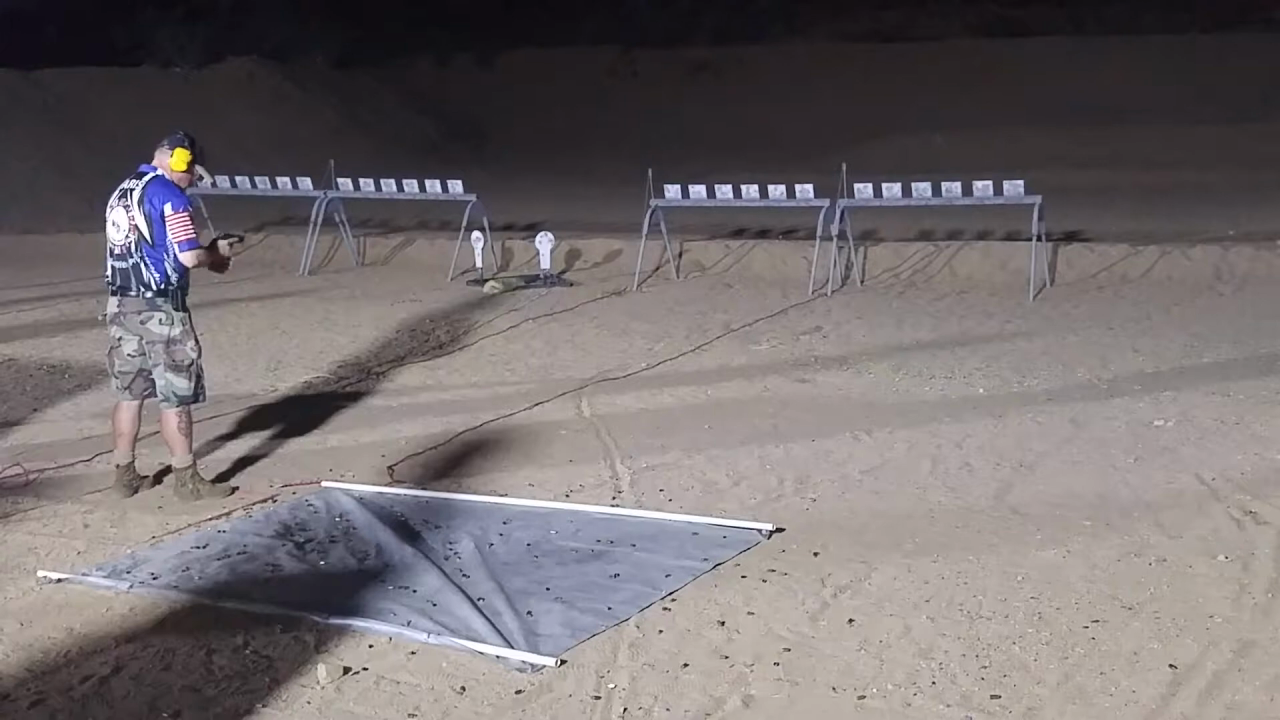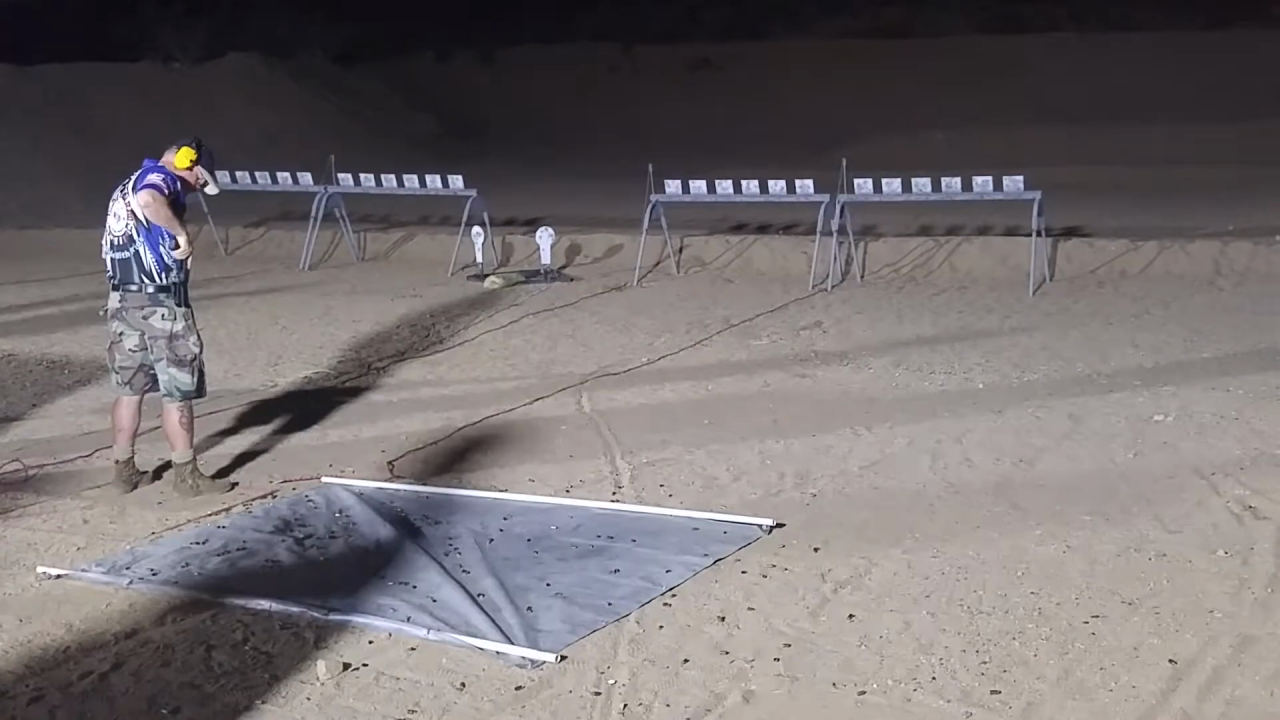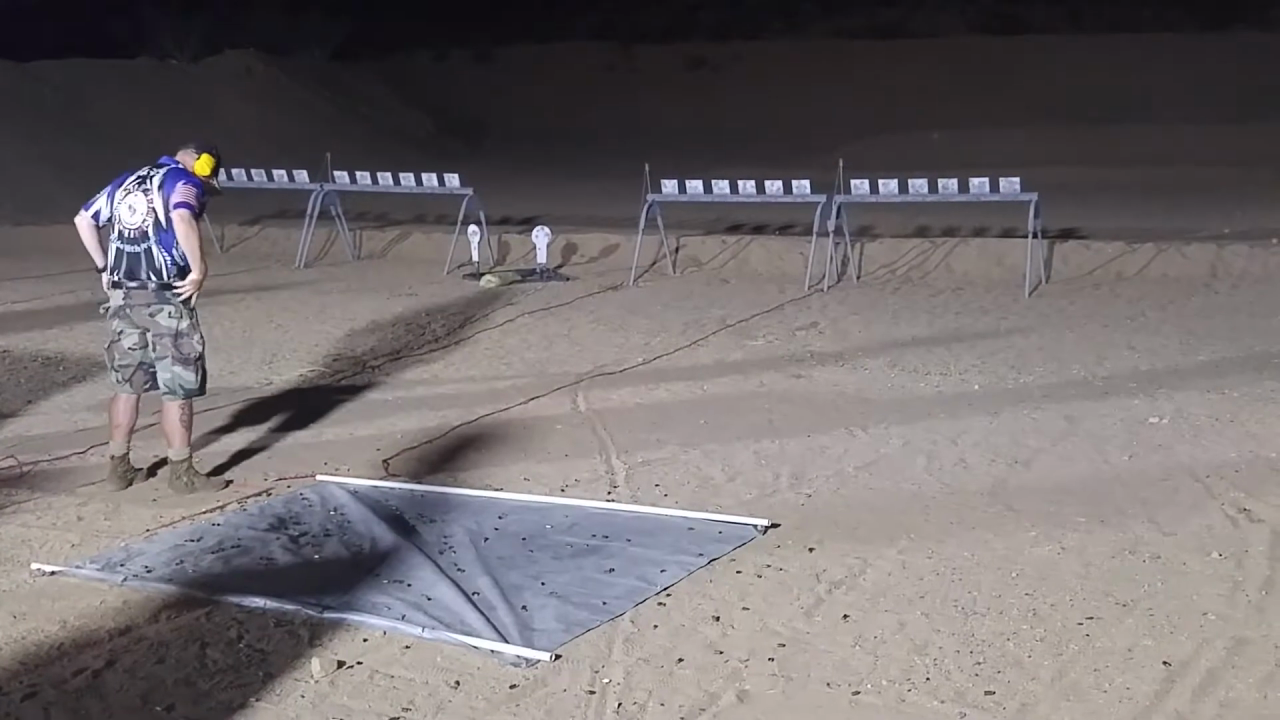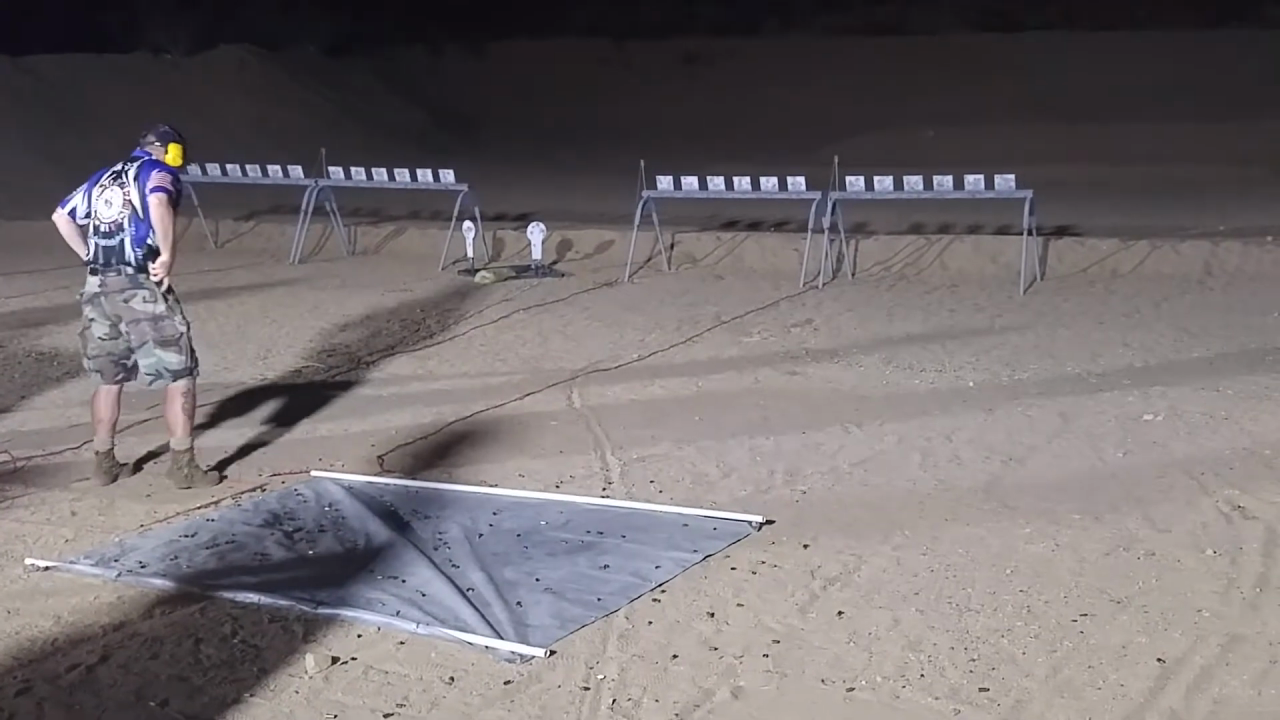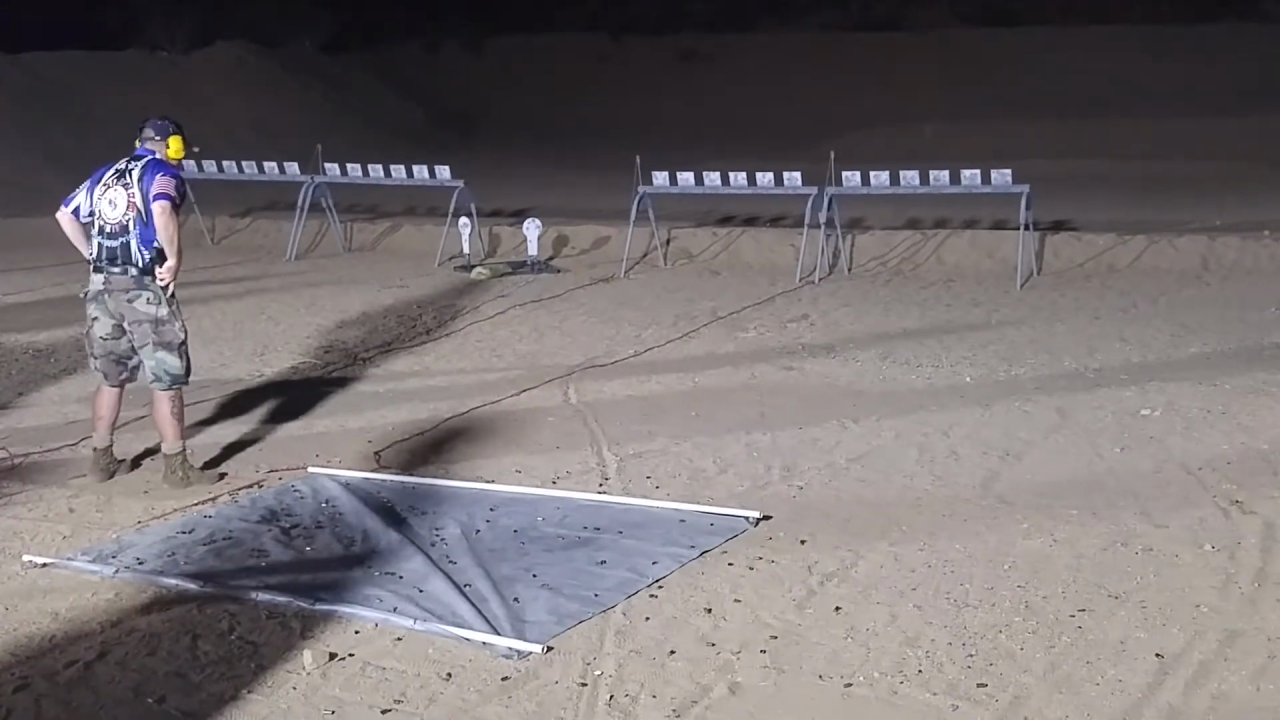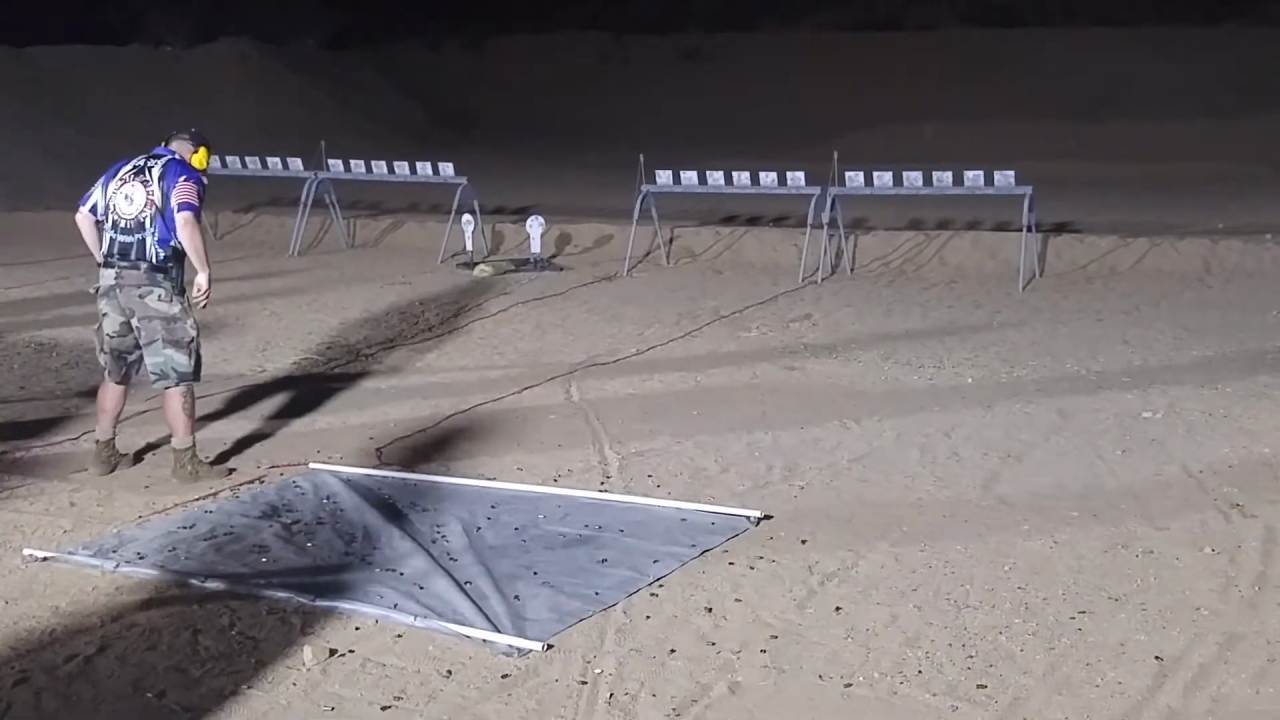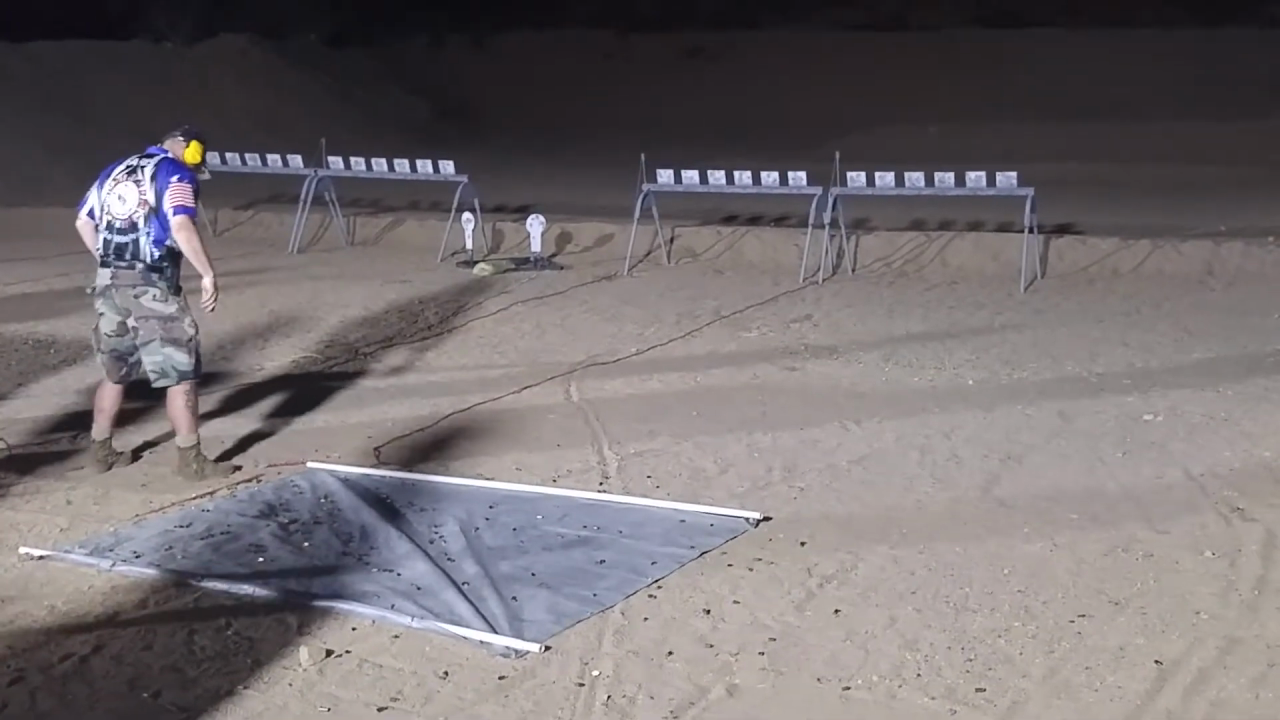
dt=0.7s
person 1, frame 1
left shoulder: (122, 191)
right shoulder: (169, 195)
right elbow: (188, 257)
left wrist: (207, 254)
right wrist: (217, 253)
left hip: (121, 303)
right hip: (160, 307)
left knee: (129, 393)
right knee: (176, 395)
left ankle: (125, 475)
right ankle: (187, 480)
person 1, frame 2
left shoulder: (125, 188)
right shoulder: (160, 177)
left elbow: (109, 248)
right elbow: (148, 201)
right wrist: (182, 234)
left hip: (121, 299)
right hip: (161, 300)
left knee: (129, 388)
right knee: (177, 391)
left ankle: (124, 470)
right ankle: (186, 476)
person 1, frame 3
left shoulder: (128, 181)
right shoulder: (185, 181)
left elbow: (83, 220)
right elbow: (182, 219)
left wrist: (104, 268)
right wrist: (198, 270)
left hip: (122, 295)
right hip: (165, 296)
left knee: (127, 384)
right knee: (178, 387)
left ankle: (119, 467)
right ankle: (182, 473)
person 1, frame 4
left shoulder: (104, 177)
right shoulder: (159, 171)
left elbow: (61, 216)
right elbow: (158, 203)
left wrist: (90, 258)
right wrist: (167, 255)
left hip: (99, 286)
right hip: (141, 285)
left knee: (108, 379)
right knee: (178, 374)
left ankle: (104, 463)
right ankle: (183, 465)
person 1, frame 5
left shoulder: (106, 174)
right shoulder: (164, 172)
left elbow: (65, 214)
right elbow: (162, 211)
left wrist: (92, 257)
right wrist: (173, 260)
left hip: (102, 285)
right hip: (144, 287)
left knee: (112, 377)
right knee: (166, 379)
left ankle: (101, 459)
right ankle: (176, 467)
person 1, frame 6
left shoulder: (121, 170)
right shoulder: (184, 175)
left elbow: (84, 216)
right elbow: (185, 222)
right wrist: (204, 271)
left hip: (112, 281)
right hip: (155, 284)
left knee: (116, 371)
right knee: (179, 375)
left ankle: (103, 452)
right ankle: (186, 462)
person 1, frame 7
left shoulder: (115, 170)
right shoulder: (177, 173)
left elbow: (84, 221)
right elbow: (181, 227)
right wrist: (208, 274)
left hip: (109, 282)
right hip: (151, 285)
left knee: (114, 371)
right knee: (180, 372)
left ankle: (101, 452)
right ankle: (192, 460)
